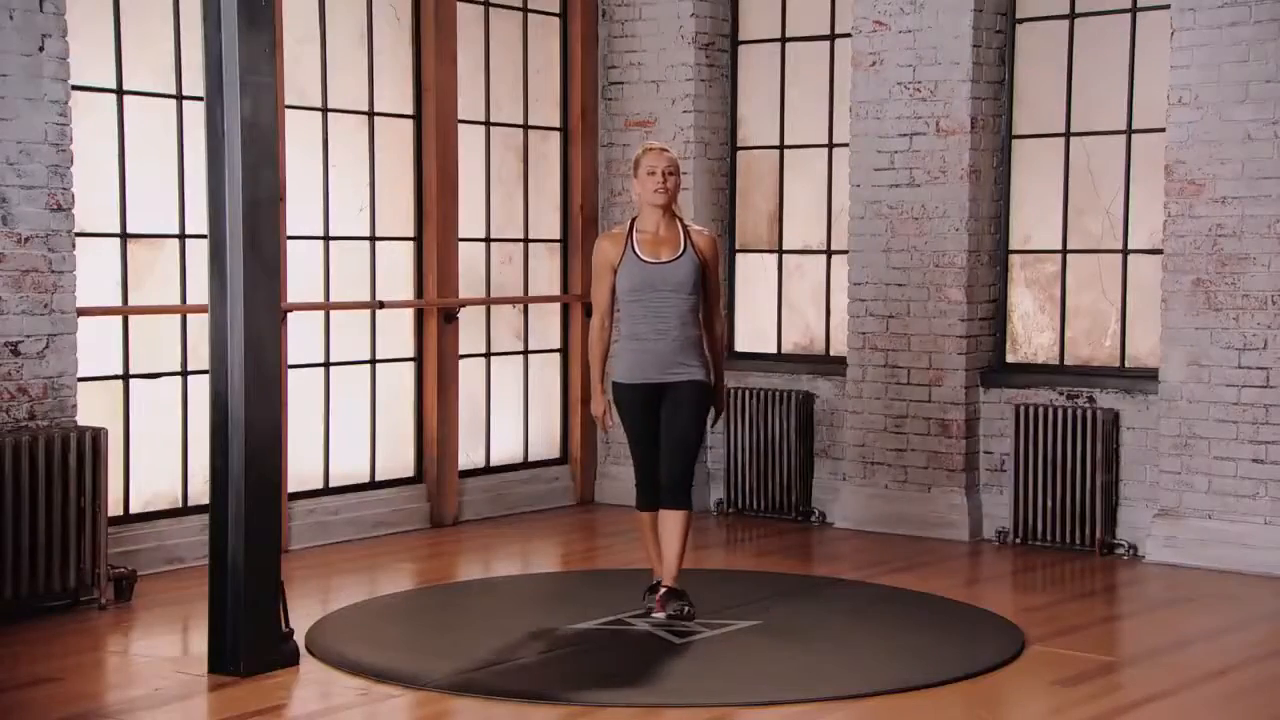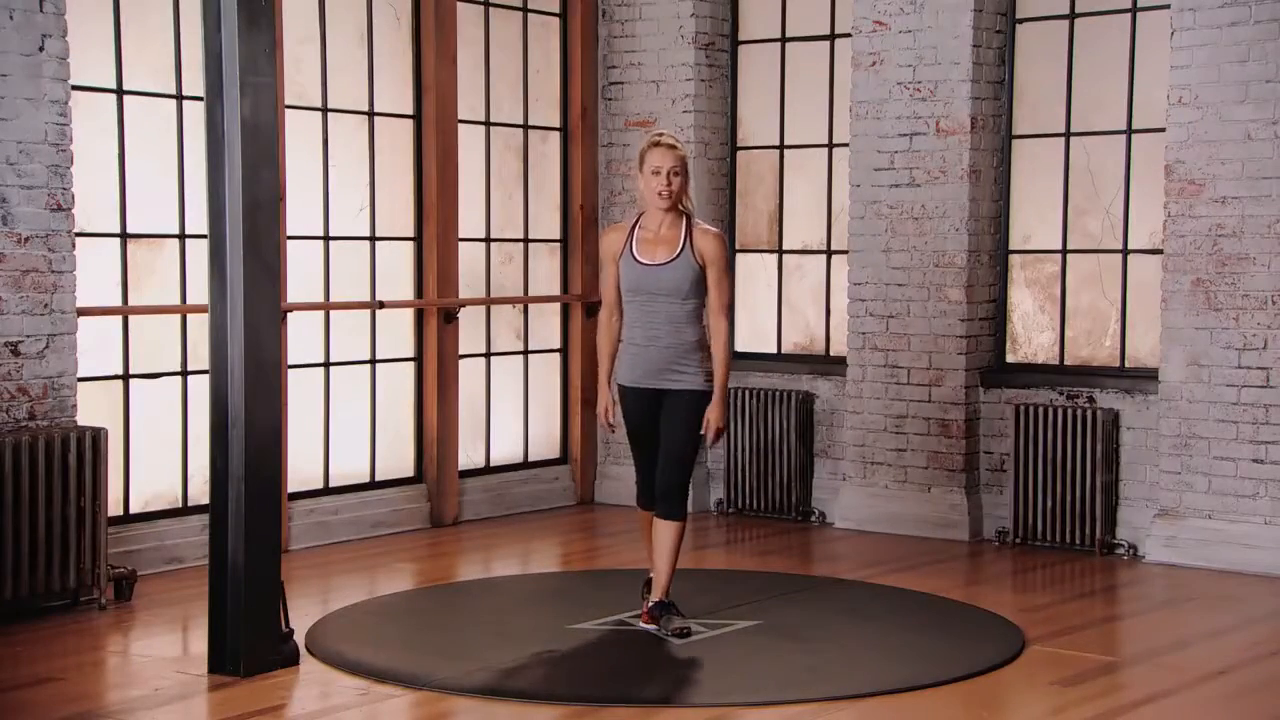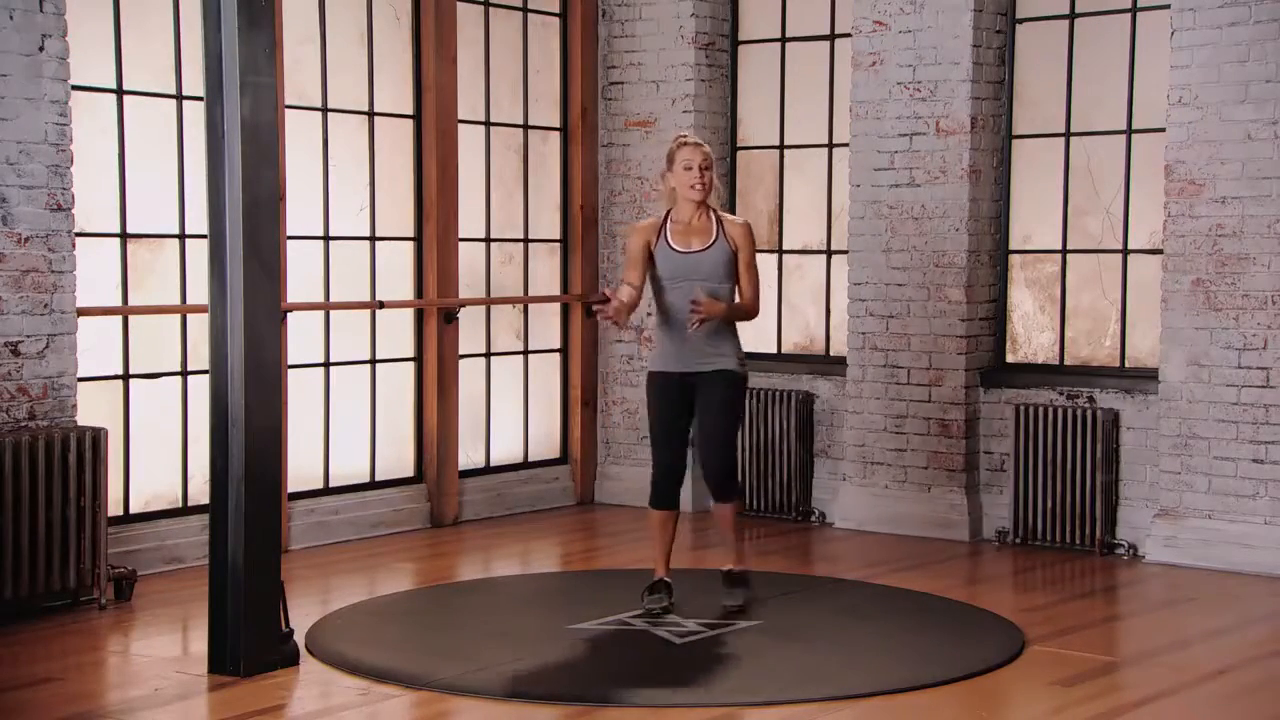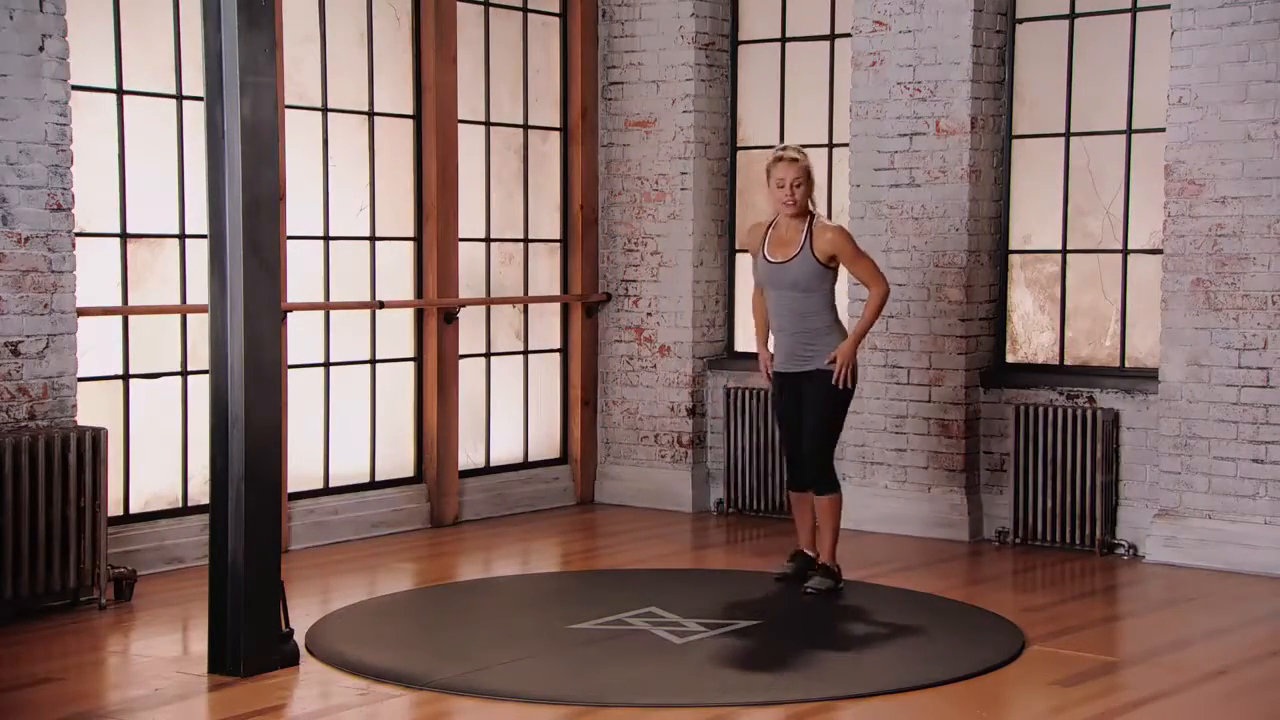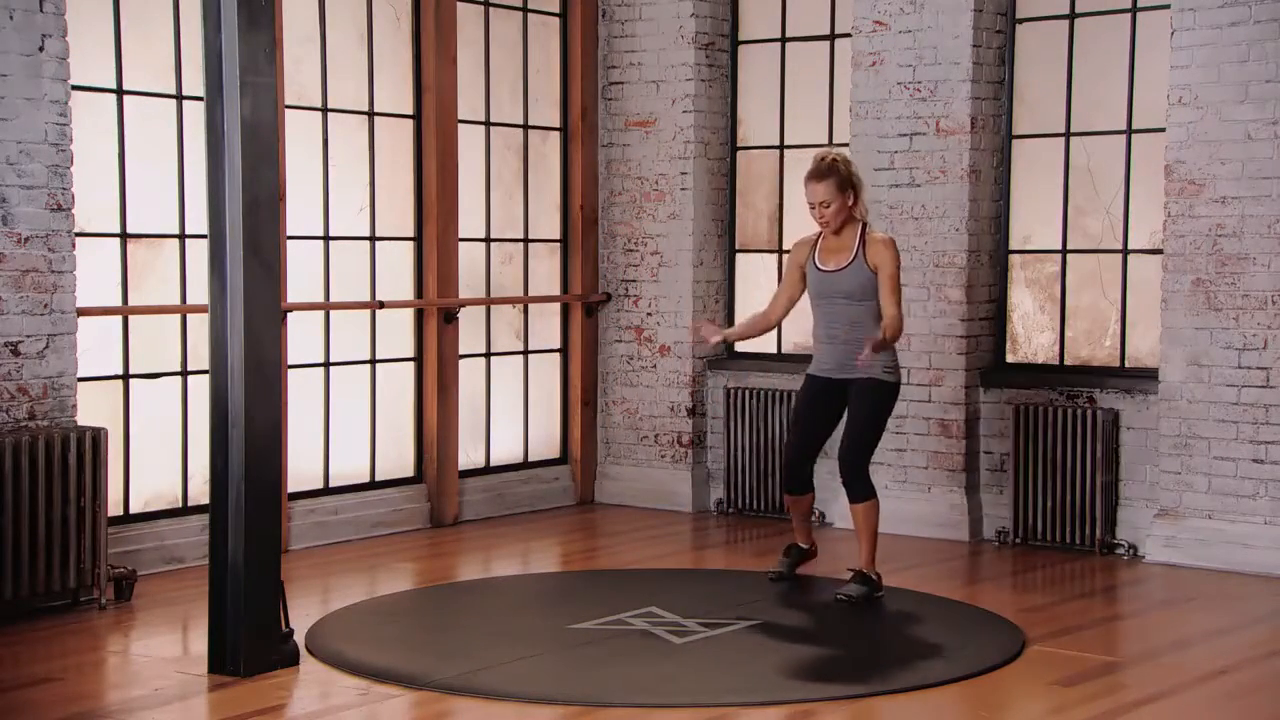
dt=1s
person 1, frame 1
left shoulder: (702, 242)
right shoulder: (611, 245)
left elbow: (712, 316)
right elbow: (600, 321)
left wrist: (719, 380)
right wrist: (596, 387)
left hip: (687, 375)
right hip: (633, 377)
left knee: (677, 476)
right knee: (649, 478)
left ankle: (671, 589)
right ankle: (658, 577)
person 1, frame 2
left shoulder: (707, 241)
right shoulder: (615, 239)
left elbow: (720, 324)
right elbow: (610, 316)
left wrist: (718, 397)
right wrist: (604, 385)
left hip: (688, 382)
right hip: (636, 381)
left knee: (672, 487)
right knee: (647, 484)
left ankle: (658, 600)
right ankle: (655, 575)
person 1, frame 3
left shoulder: (736, 230)
right shoulder: (647, 232)
left elbow: (752, 304)
right elbow: (631, 285)
left wrist: (722, 309)
right wrist: (620, 306)
left hip: (721, 366)
right hip: (668, 368)
left knee: (717, 466)
right knee: (666, 471)
left ankle: (734, 567)
right ankle: (660, 578)
person 1, frame 4
left shoulder: (828, 236)
right shoulder: (757, 236)
left elbow: (878, 287)
left wrist: (851, 342)
right wrist: (762, 346)
left hip: (826, 366)
right hip: (786, 367)
left knee: (817, 460)
right knee: (794, 462)
left ankle: (828, 563)
right ankle: (805, 550)
person 1, frame 5
left shoulder: (879, 247)
right shoulder: (805, 250)
left elbow: (893, 316)
right elbow: (775, 312)
left wrist: (879, 341)
right wrist: (727, 333)
left hip: (872, 375)
right hip: (823, 374)
left knee: (852, 464)
right knee: (795, 461)
left ankle: (867, 571)
right ankle: (803, 542)
